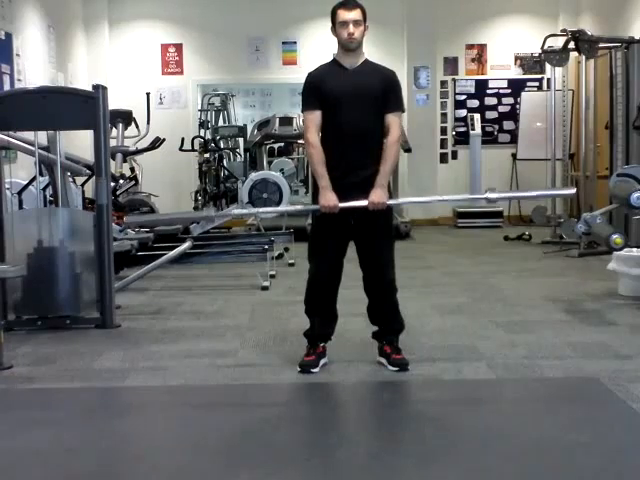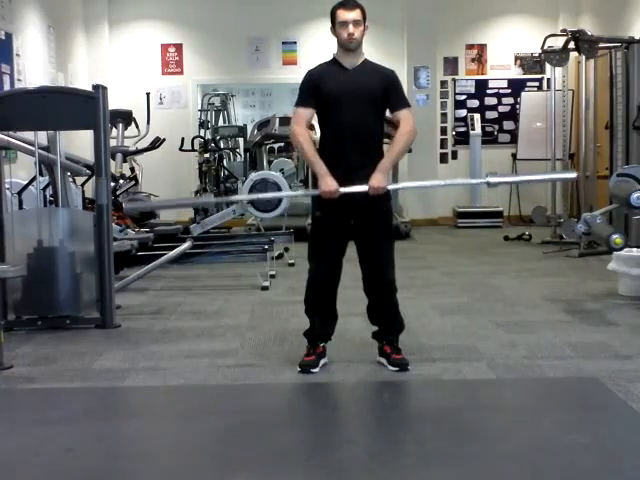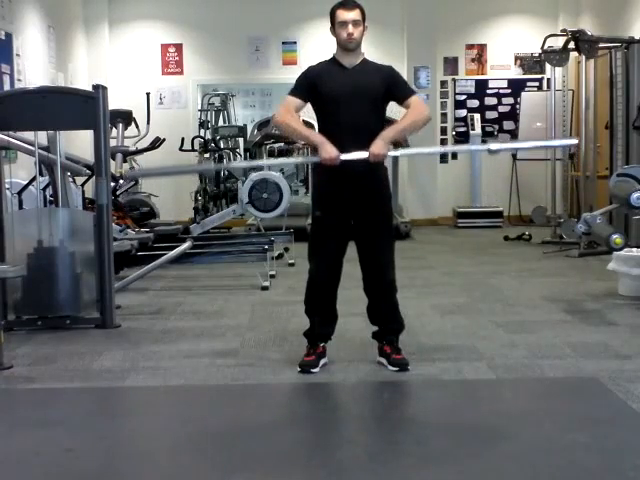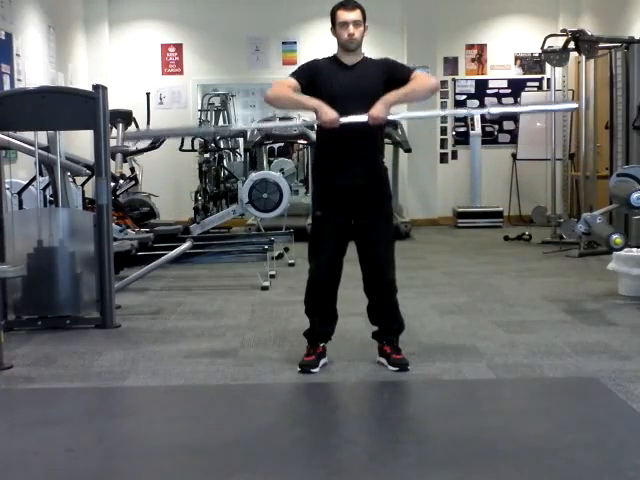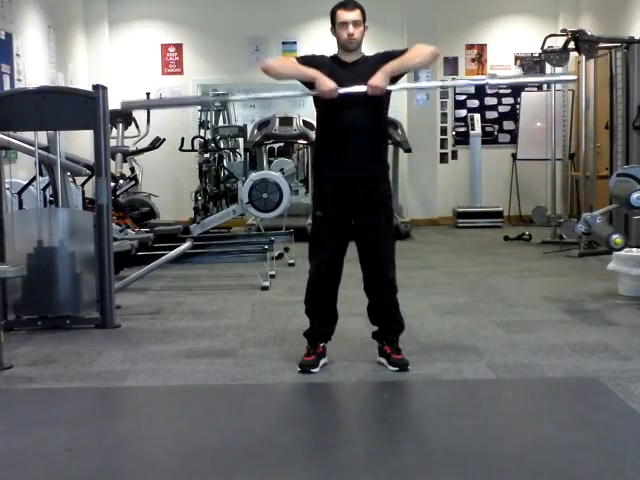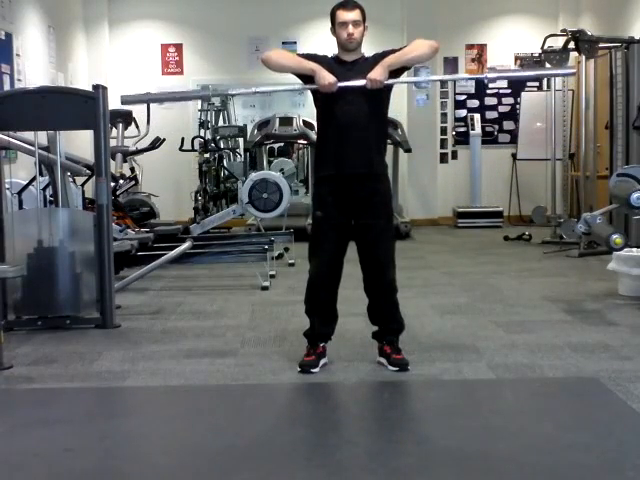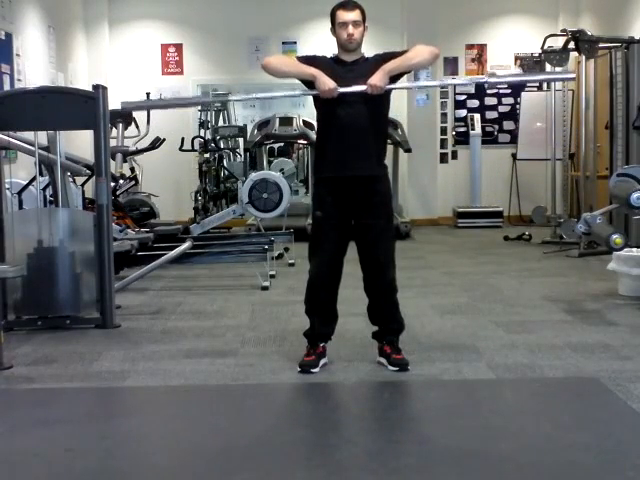
dt=0.3s
person 1, frame 1
left shoulder: (385, 77)
right shoulder: (318, 78)
left elbow: (394, 134)
right elbow: (311, 136)
left wrist: (381, 185)
right wrist: (324, 188)
left hip: (374, 191)
right hip: (330, 191)
left knee: (381, 272)
right knee: (322, 272)
left ankle: (388, 342)
right ankle: (317, 343)
person 1, frame 2
left shoulder: (384, 76)
right shoulder: (317, 77)
left elbow: (407, 126)
right elbow: (299, 129)
left wrist: (383, 170)
right wrist: (322, 174)
left hip: (374, 189)
right hip: (329, 189)
left knee: (380, 271)
right knee: (322, 271)
left ankle: (388, 341)
right ankle: (317, 343)
person 1, frame 3
left shoulder: (383, 74)
right shoulder: (317, 74)
left elbow: (421, 112)
right elbow: (282, 117)
left wrist: (389, 137)
right wrist: (318, 143)
left hip: (373, 187)
right hip: (329, 188)
left knee: (380, 270)
right knee: (322, 270)
left ankle: (388, 342)
right ankle: (317, 343)
person 1, frame 4
left shoulder: (383, 68)
right shoulder: (317, 69)
left elbow: (430, 83)
right elbow: (273, 93)
left wrist: (388, 99)
right wrist: (315, 104)
left hip: (372, 186)
right hip: (329, 187)
left knee: (380, 269)
right knee: (322, 270)
left ankle: (388, 342)
right ankle: (317, 342)
person 1, frame 5
left shoulder: (383, 62)
right shoulder: (318, 65)
left elbow: (429, 52)
right elbow: (270, 65)
left wrist: (388, 71)
right wrist: (313, 76)
left hip: (373, 184)
right hip: (330, 185)
left knee: (381, 269)
right knee: (323, 269)
left ankle: (388, 342)
right ankle: (317, 343)
person 1, frame 6
left shoulder: (382, 62)
right shoulder: (318, 64)
left elbow: (430, 46)
right elbow: (269, 57)
left wrist: (386, 64)
right wrist: (315, 70)
left hip: (373, 183)
right hip: (330, 184)
left knee: (381, 269)
right knee: (323, 269)
left ankle: (389, 342)
right ankle: (318, 343)
person 1, frame 7
left shoulder: (381, 62)
right shoulder: (318, 64)
left elbow: (430, 52)
right elbow: (270, 62)
left wrist: (387, 70)
right wrist: (314, 74)
left hip: (373, 182)
right hip: (330, 184)
left knee: (381, 268)
right knee: (323, 269)
left ankle: (389, 342)
right ankle: (317, 342)
